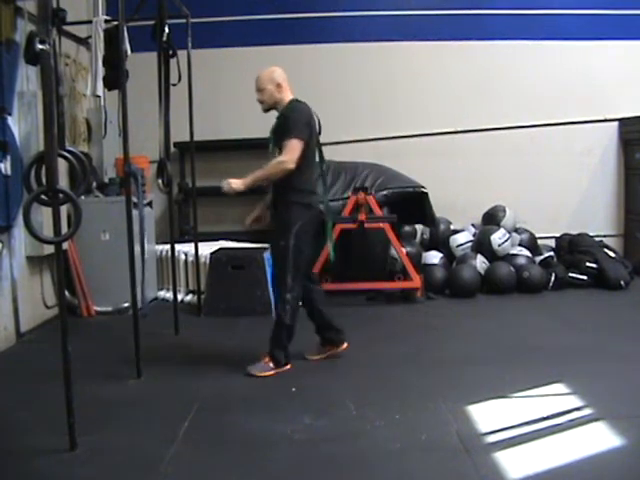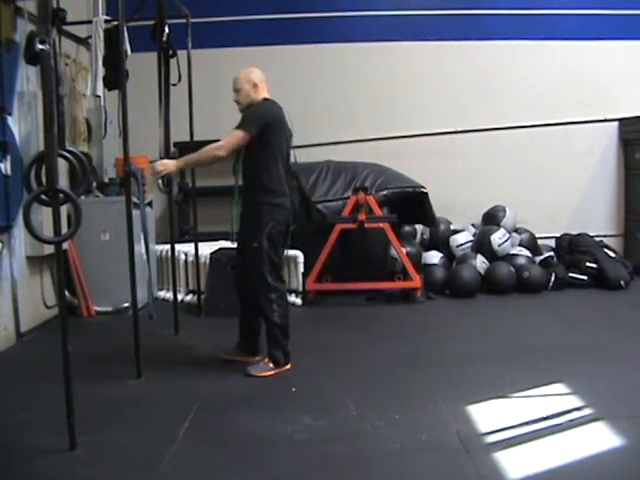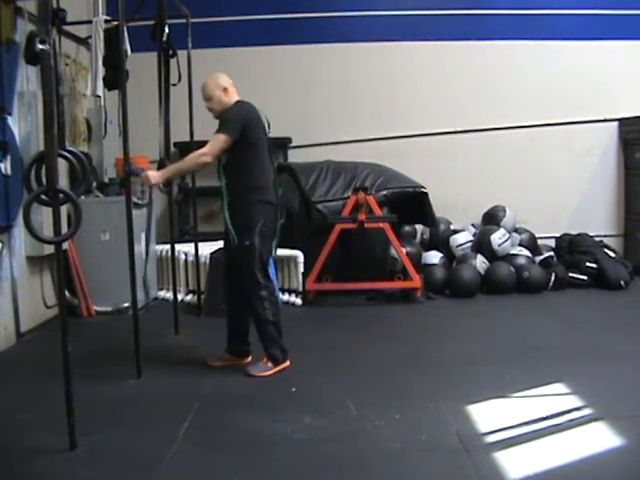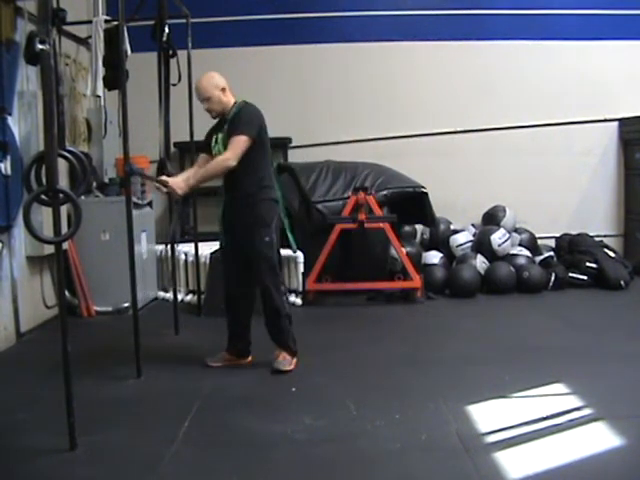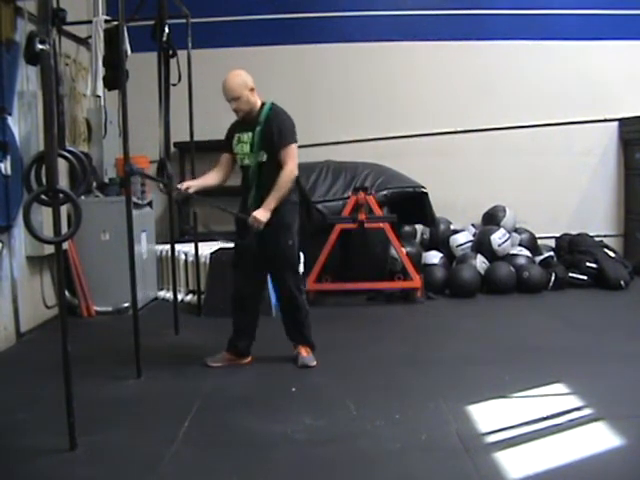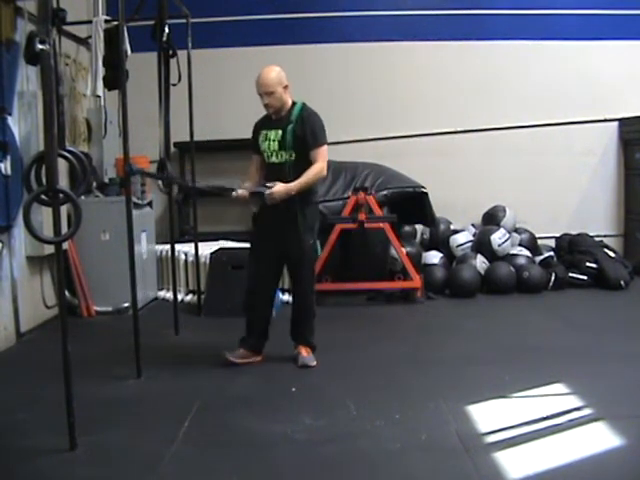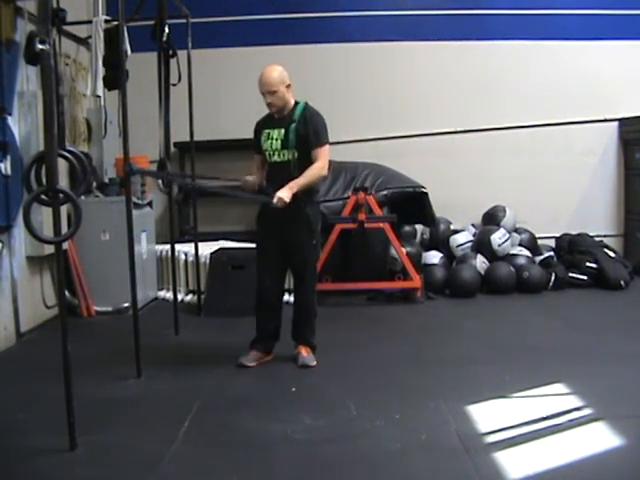
dt=0.4s
person 1, frame 1
left shoulder: (296, 113)
right shoulder: (288, 117)
left elbow: (287, 162)
left wrist: (245, 182)
right wrist: (265, 206)
left hip: (297, 209)
right hip: (290, 207)
left knee: (286, 281)
right knee: (302, 277)
left ankle: (278, 356)
right ankle: (333, 339)
person 1, frame 2
left shoulder: (262, 112)
right shoulder: (272, 117)
left elbow: (222, 149)
left wrist: (178, 164)
left hip: (267, 211)
right hip: (265, 209)
left knee: (268, 282)
right knee: (247, 279)
left ankle: (279, 357)
right ankle: (249, 345)
person 1, frame 3
left shoulder: (240, 114)
right shoulder: (238, 119)
left elbow: (206, 156)
left wrist: (163, 175)
right wrist: (222, 208)
left hip: (256, 211)
right hip: (241, 211)
left knee: (256, 282)
right knee: (235, 282)
left ankle: (276, 355)
right ankle: (238, 350)
person 1, frame 4
left shoulder: (247, 115)
right shoulder: (216, 130)
left elbow: (229, 160)
right elbow: (201, 169)
left wrist: (187, 182)
right wrist: (176, 181)
left hip: (260, 210)
right hip: (233, 211)
left knee: (268, 281)
right knee: (235, 284)
left ankle: (286, 349)
right ankle: (238, 349)
person 1, frame 5
left shoulder: (277, 119)
right shoulder: (235, 130)
left elbow: (290, 168)
right elbow: (222, 171)
left wrist: (268, 208)
right wrist: (196, 183)
left hip: (279, 213)
right hip: (249, 214)
left knee: (288, 283)
right knee: (244, 285)
left ankle: (303, 345)
right ankle: (238, 349)
person 1, frame 6
left shoulder: (307, 119)
right shoulder: (261, 126)
left elbow: (321, 167)
left wrist: (290, 188)
right wrist: (246, 188)
left hip: (299, 213)
right hip: (268, 213)
left knee: (303, 282)
right knee: (258, 281)
left ankle: (304, 345)
right ankle: (252, 345)
person 1, frame 7
left shoulder: (309, 118)
right shoulder: (262, 125)
left elbow: (322, 166)
left wrist: (291, 188)
right wrist: (253, 180)
left hip: (302, 212)
right hip: (271, 213)
left knee: (304, 281)
right knee: (267, 283)
left ankle: (305, 344)
right ankle: (263, 345)
